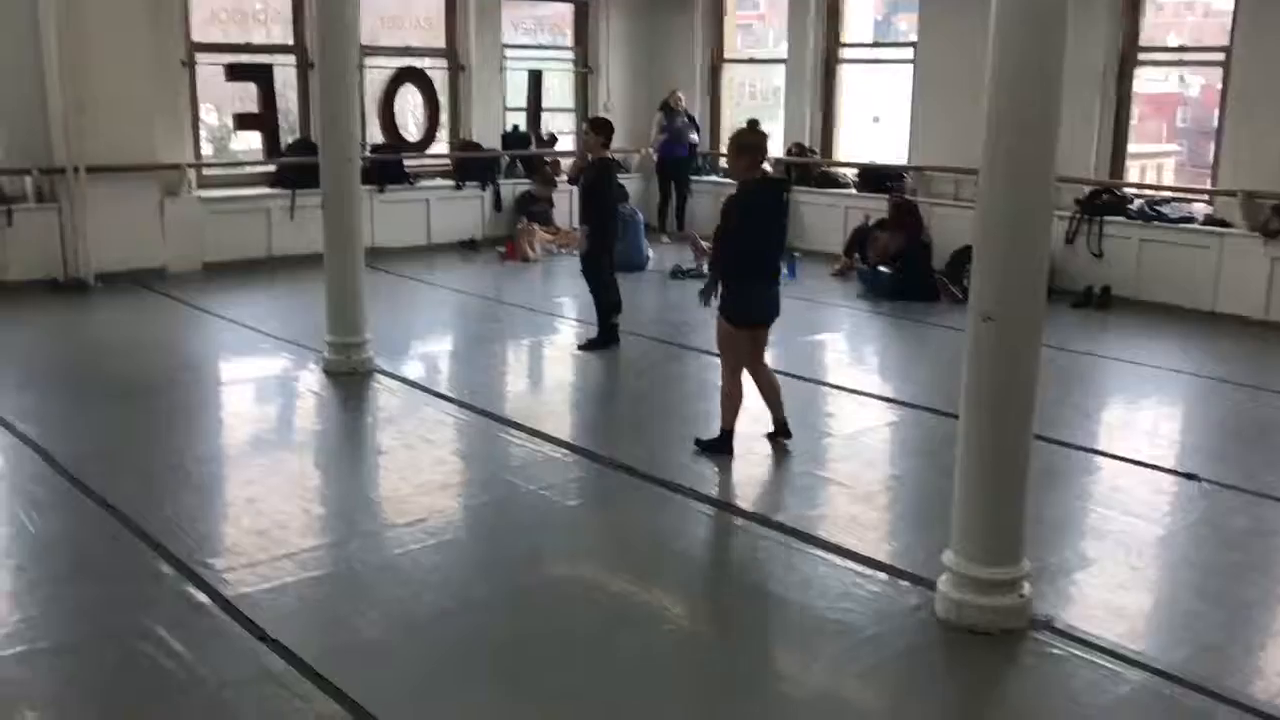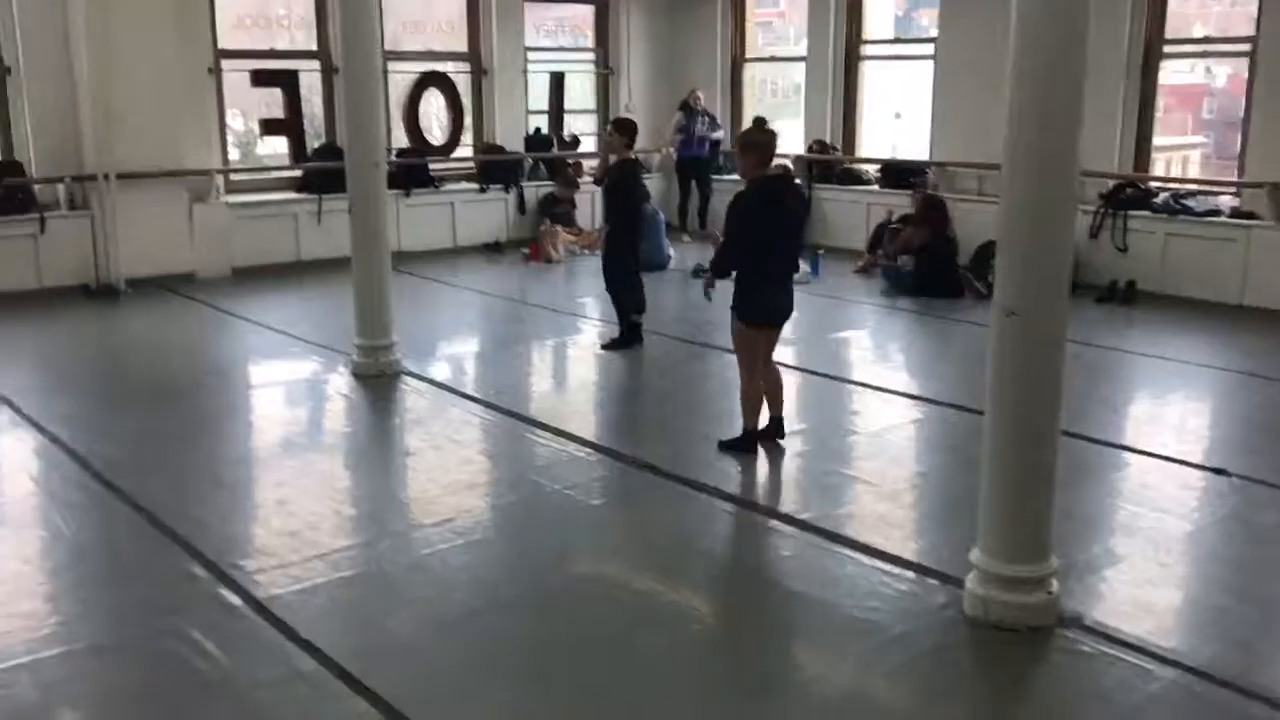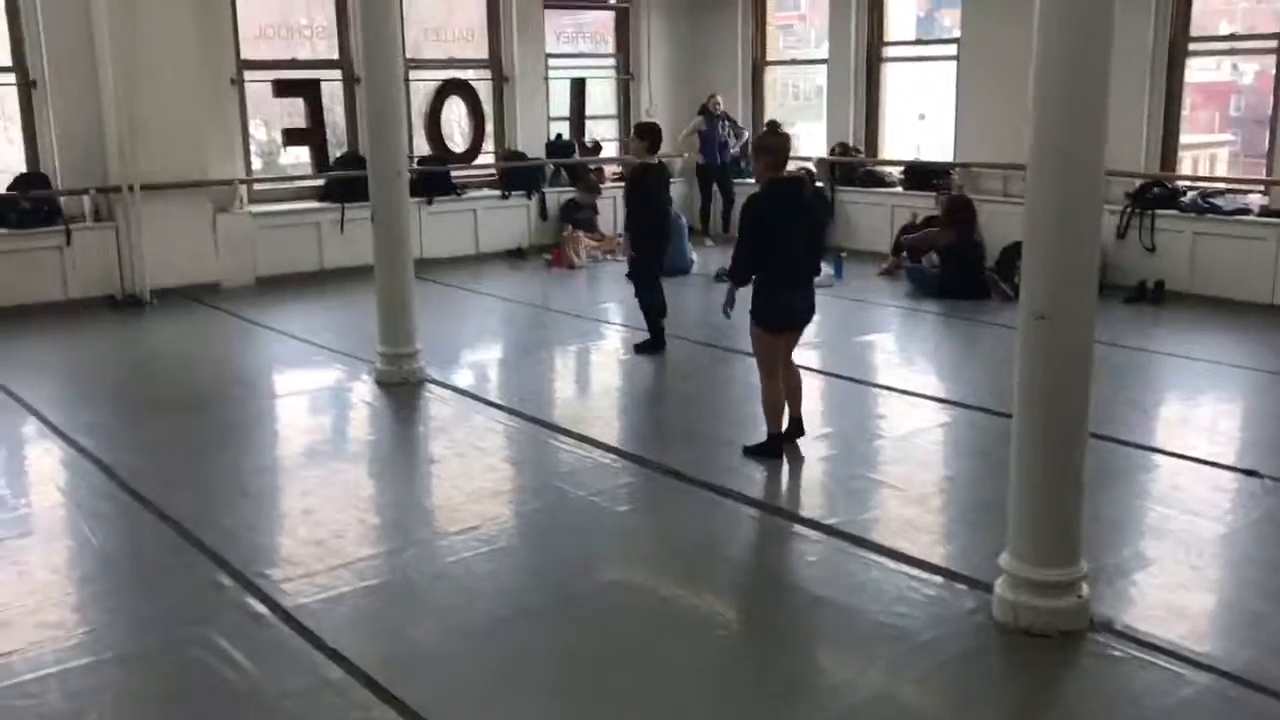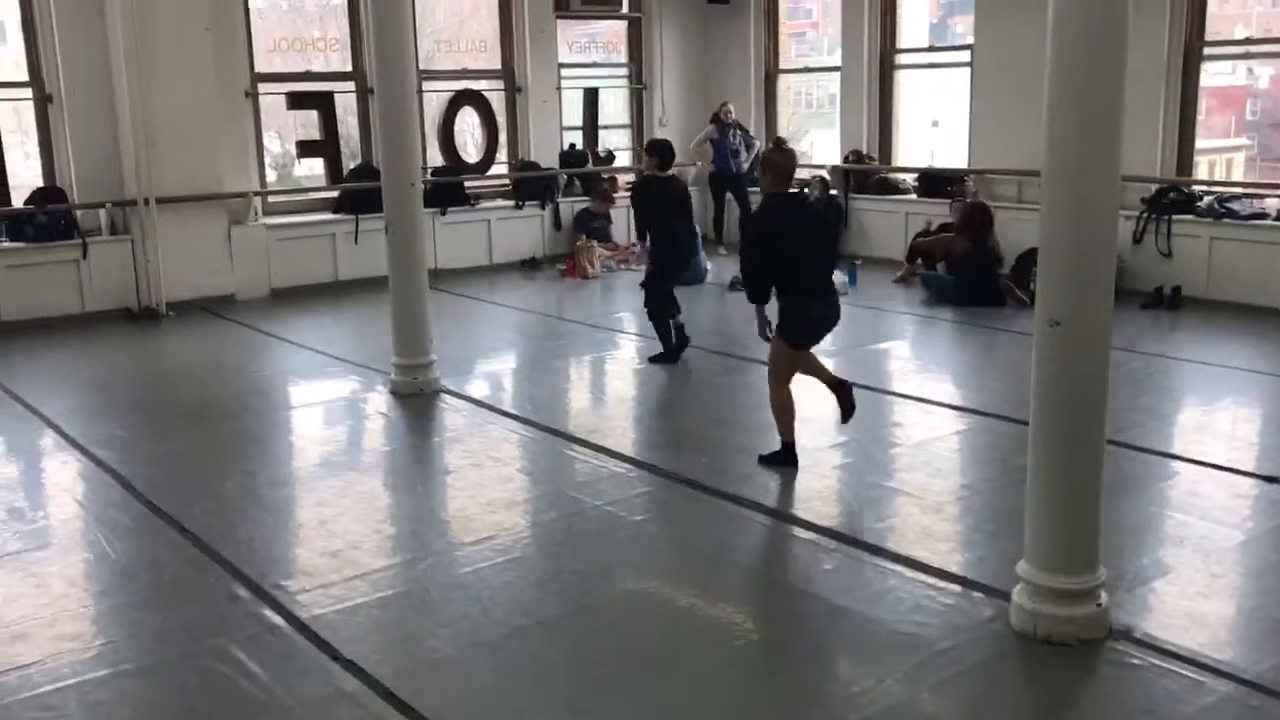
dt=0.2s
person 1, frame 1
left shoulder: (738, 203)
right shoulder: (774, 196)
left elbow: (724, 254)
left wrist: (712, 279)
left hip: (741, 295)
right hip: (768, 292)
left knee: (731, 371)
right knee: (756, 363)
left ankle: (724, 439)
right ankle: (781, 425)
person 1, frame 2
left shoulder: (745, 202)
right shoulder: (791, 194)
left elbow: (730, 252)
right elbow: (792, 241)
left wrist: (712, 274)
left hip: (754, 293)
right hip: (783, 291)
left knee: (750, 371)
right knee: (765, 361)
left ankle: (748, 437)
right ankle: (776, 424)
person 1, frame 3
left shoulder: (758, 205)
right shoulder: (809, 196)
left elbow: (746, 254)
right elbow: (817, 242)
left wrist: (732, 288)
left hip: (772, 297)
right hip: (804, 294)
left knee: (770, 374)
right knee: (786, 362)
left ankle: (773, 442)
right ankle: (795, 423)
person 1, frame 4
left shoulder: (762, 220)
right shoulder: (810, 209)
left elbow: (754, 270)
right elbow: (830, 252)
left wrist: (760, 312)
left hip: (799, 309)
right hip: (828, 304)
left knee: (778, 381)
right knee: (796, 356)
left ankle: (787, 451)
right ankle: (837, 385)
person 2, frame 1
left shoulder: (604, 167)
right shoulder: (593, 164)
left elbow: (602, 206)
right elbow: (573, 178)
left wrist: (586, 235)
right wrist: (582, 156)
left hip: (598, 233)
right hip: (598, 233)
left knee: (599, 283)
right knee: (605, 280)
left ankle: (605, 335)
right ankle: (610, 332)
person 2, frame 2
left shoulder: (628, 168)
right shoulder: (619, 165)
left elbow: (625, 207)
right elbow: (599, 180)
left wrist: (606, 232)
right wrist: (604, 156)
left hip: (621, 233)
right hip: (626, 232)
left knee: (617, 283)
right knee: (630, 279)
left ankle: (627, 334)
right ankle: (634, 331)
person 2, frame 3
left shoulder: (639, 172)
right shoulder: (661, 170)
left elbow: (633, 210)
left wrist: (629, 240)
left hip: (646, 237)
right hip: (659, 235)
left knee: (644, 287)
right knee: (651, 284)
left ankle: (656, 339)
right ankle: (658, 335)
person 2, frame 4
left shoulder: (644, 184)
right shoulder: (679, 185)
left elbow: (641, 218)
right elbow: (687, 218)
left wrist: (644, 246)
left hip: (666, 251)
right hip: (688, 248)
left knee: (654, 299)
right knee: (663, 293)
left ankle: (670, 351)
right ankle: (680, 335)
